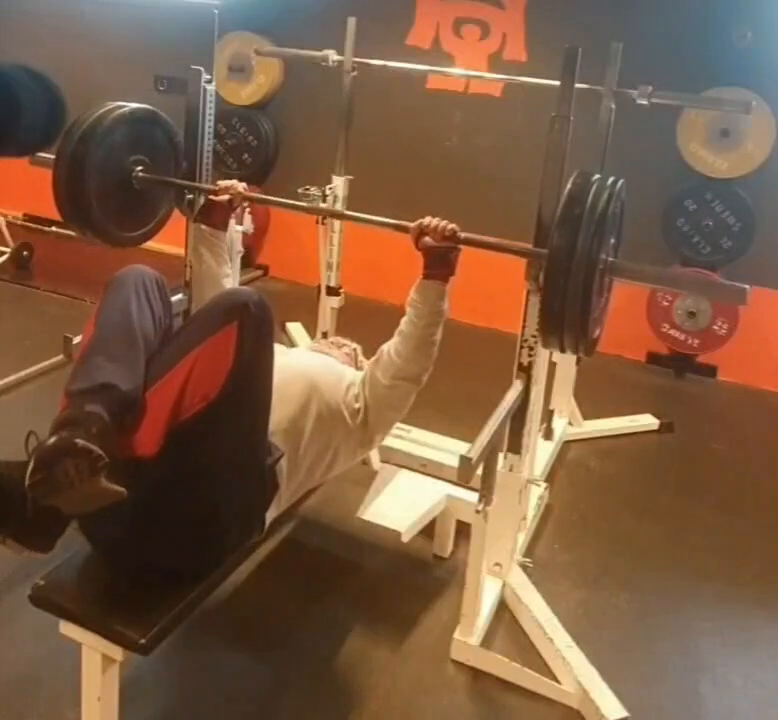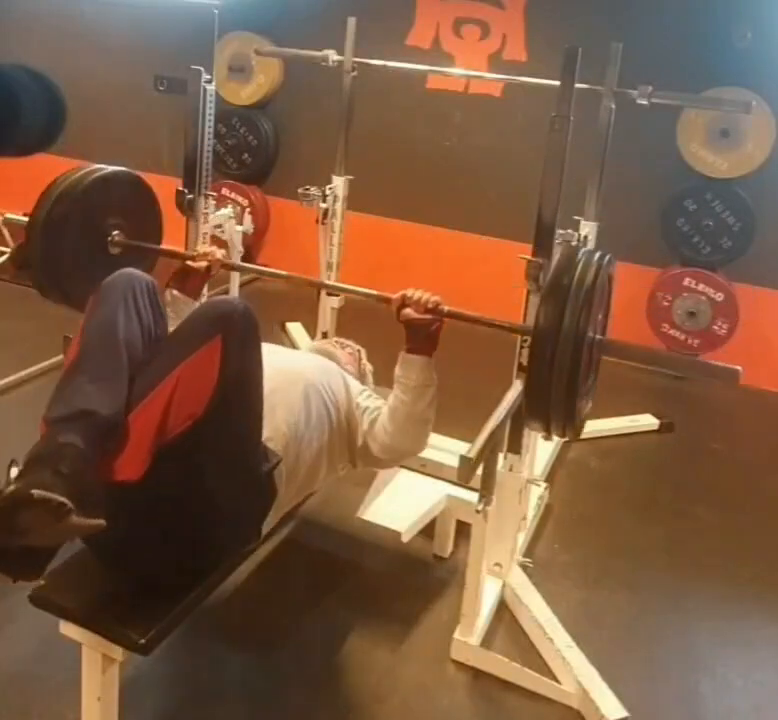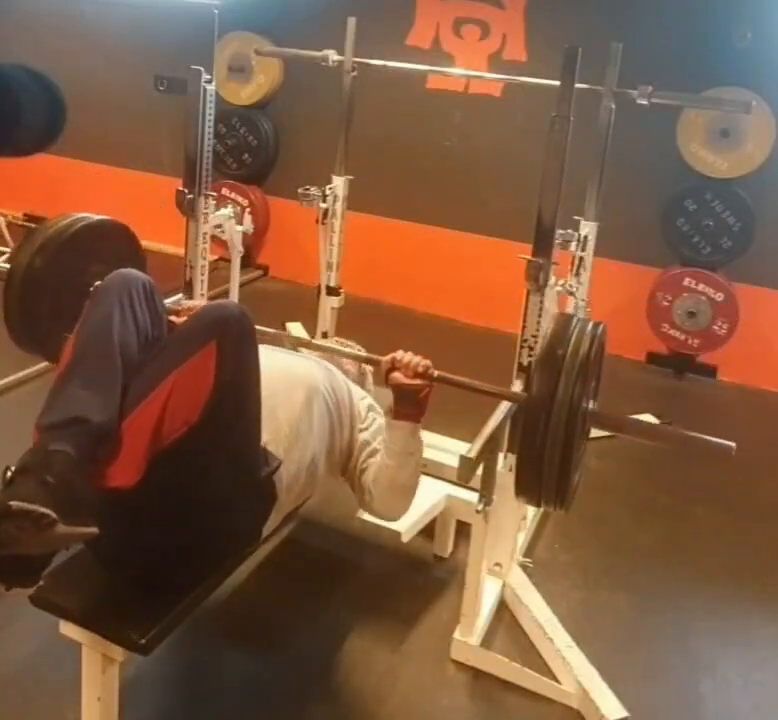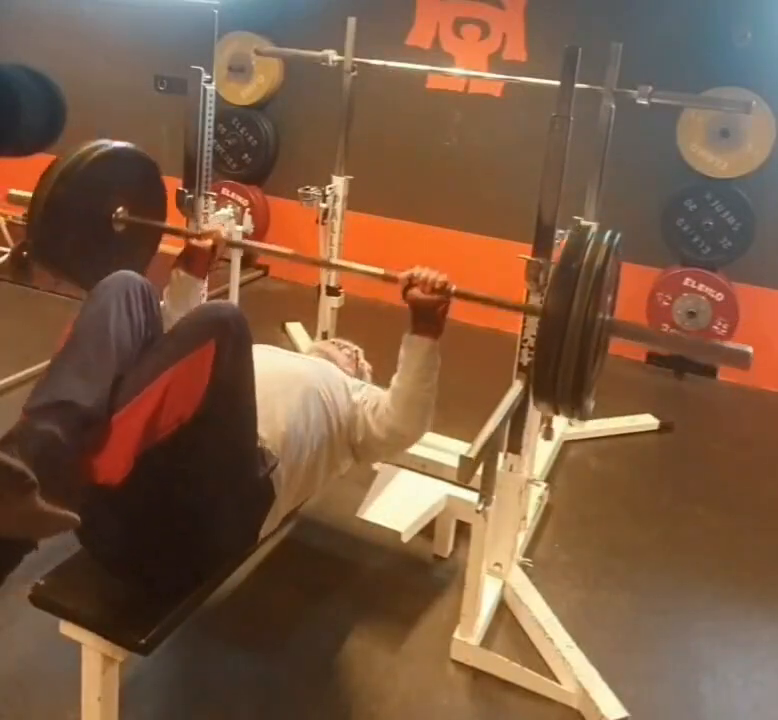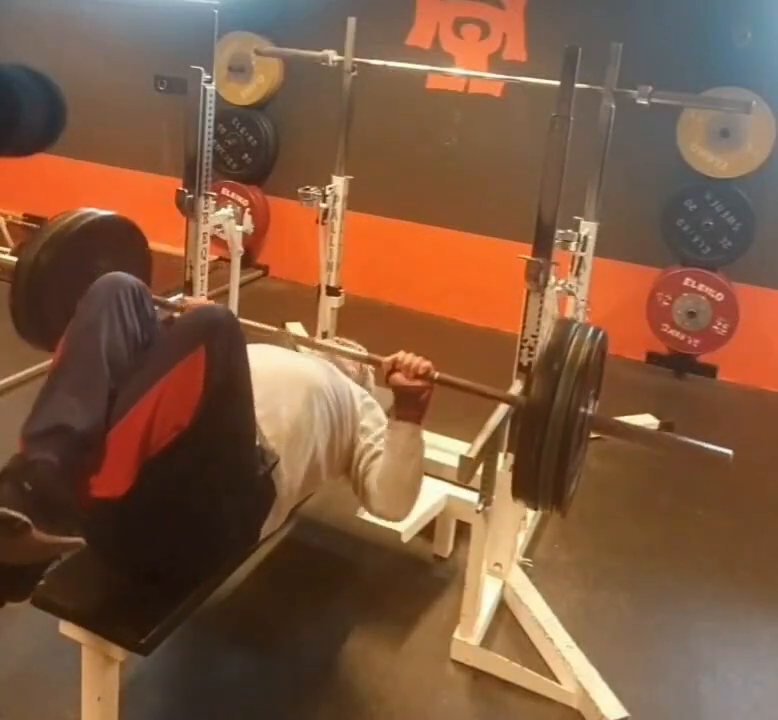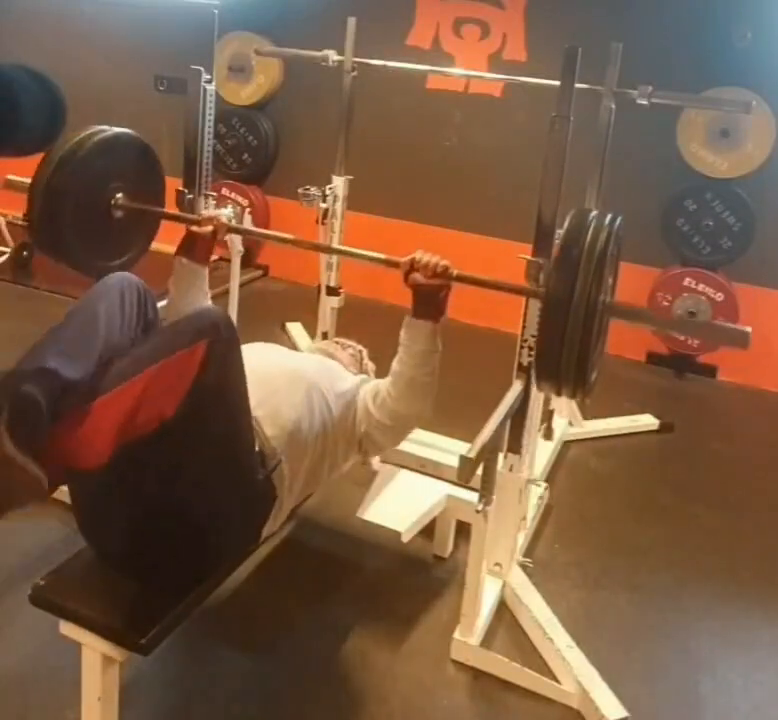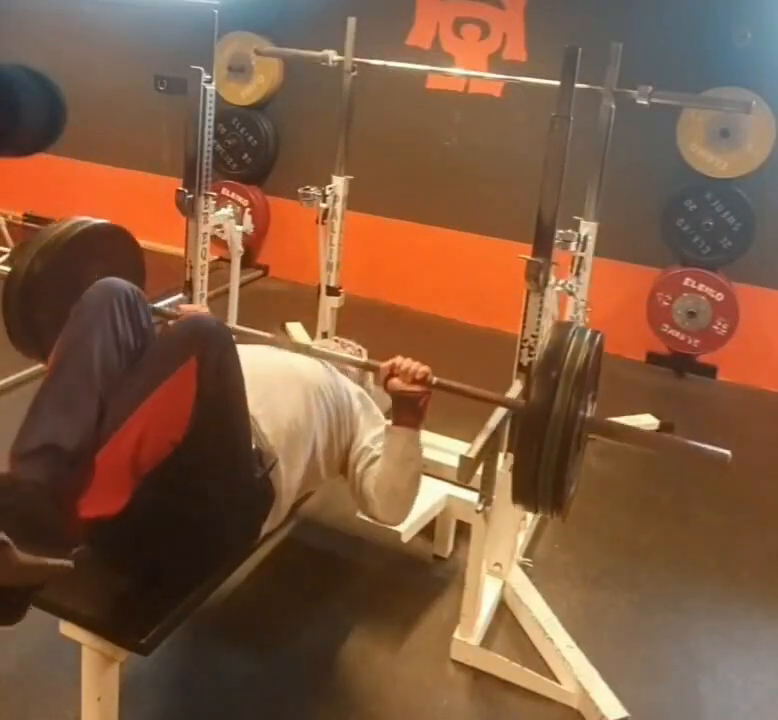
dt=0.7s
person 1, frame 1
left shoulder: (355, 399)
right shoulder: (274, 361)
left elbow: (408, 363)
right elbow: (210, 303)
left wrist: (435, 274)
right wrist: (214, 224)
left hip: (205, 511)
left knee: (241, 309)
right knee: (137, 282)
right ankle: (71, 469)
person 1, frame 2
left shoulder: (353, 400)
right shoulder: (274, 358)
left elbow: (400, 441)
right elbow: (172, 356)
left wrist: (419, 347)
right wrist: (184, 291)
left hip: (209, 507)
left knee: (227, 318)
right knee: (128, 287)
right ankle: (55, 481)
person 1, frame 3
left shoulder: (353, 407)
right shoulder: (264, 363)
left elbow: (389, 498)
left wrist: (407, 410)
right wrist: (177, 340)
left hip: (210, 506)
left knee: (223, 322)
right knee: (126, 287)
left ankle: (53, 498)
right ankle: (53, 485)
person 1, frame 4
left shoulder: (352, 401)
right shoulder: (265, 359)
left elbow: (404, 422)
right elbow: (178, 343)
left wrist: (424, 326)
right wrist: (189, 269)
left hip: (208, 508)
right hip: (134, 476)
left knee: (220, 321)
right knee: (126, 290)
left ankle: (62, 480)
right ankle: (43, 462)
person 1, frame 5
left shoulder: (355, 407)
right shoulder: (269, 363)
left elbow: (392, 499)
right elbow: (167, 390)
left wrist: (409, 410)
right wrist: (176, 338)
left hip: (210, 503)
right hip: (132, 482)
left knee: (211, 324)
right knee: (117, 291)
left ankle: (53, 504)
right ankle: (37, 494)
person 1, frame 6
left shoulder: (356, 400)
right shoulder: (271, 357)
left elbow: (406, 405)
right elbow: (180, 335)
left wrist: (425, 311)
right wrist: (194, 254)
left hip: (204, 514)
left knee: (207, 329)
right knee: (124, 292)
person 1, frame 7
left shoulder: (352, 406)
right shoulder: (263, 362)
left elbow: (389, 502)
right elbow: (158, 386)
left wrist: (407, 413)
right wrist: (171, 341)
left hip: (211, 503)
right hip: (133, 477)
left knee: (203, 334)
right knee: (112, 297)
left ankle: (36, 526)
